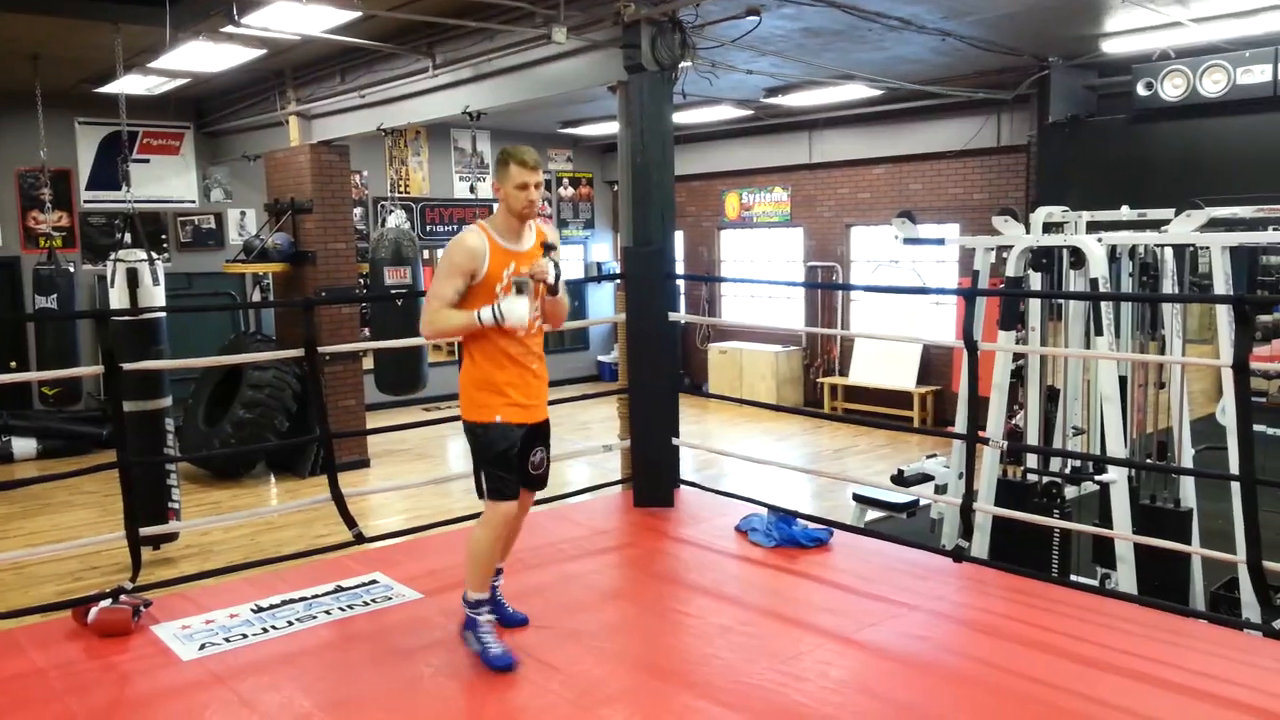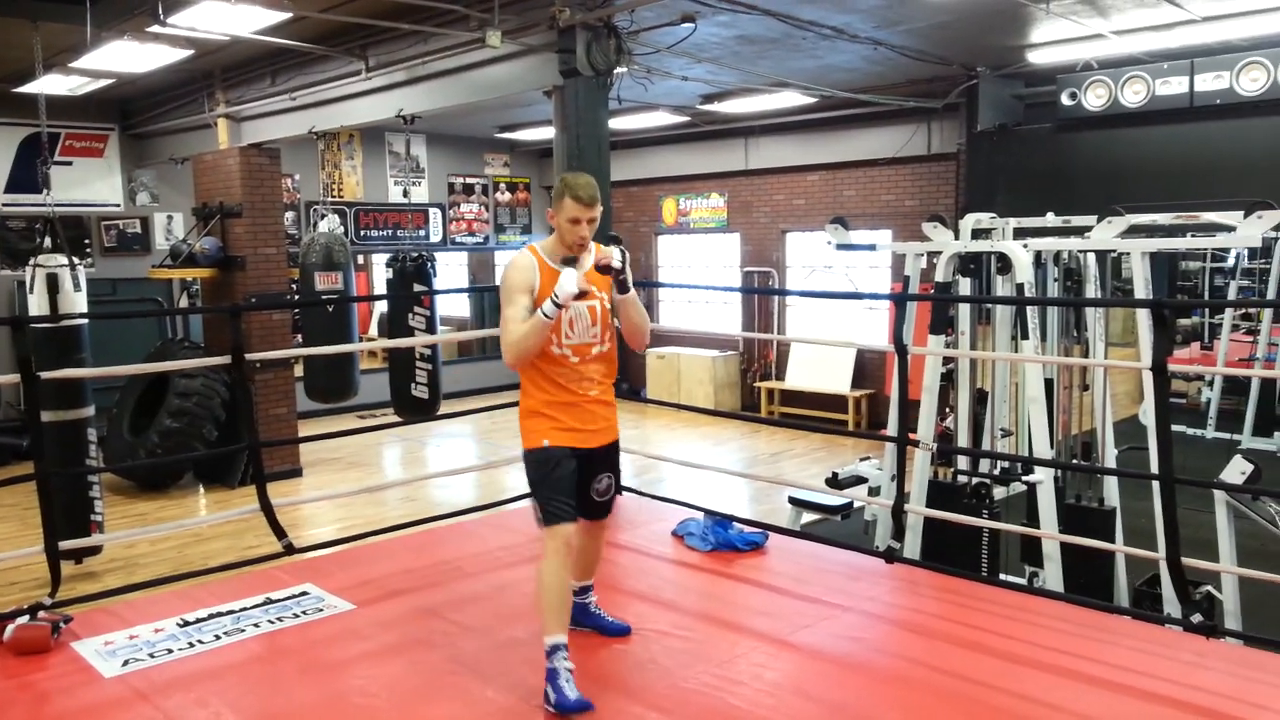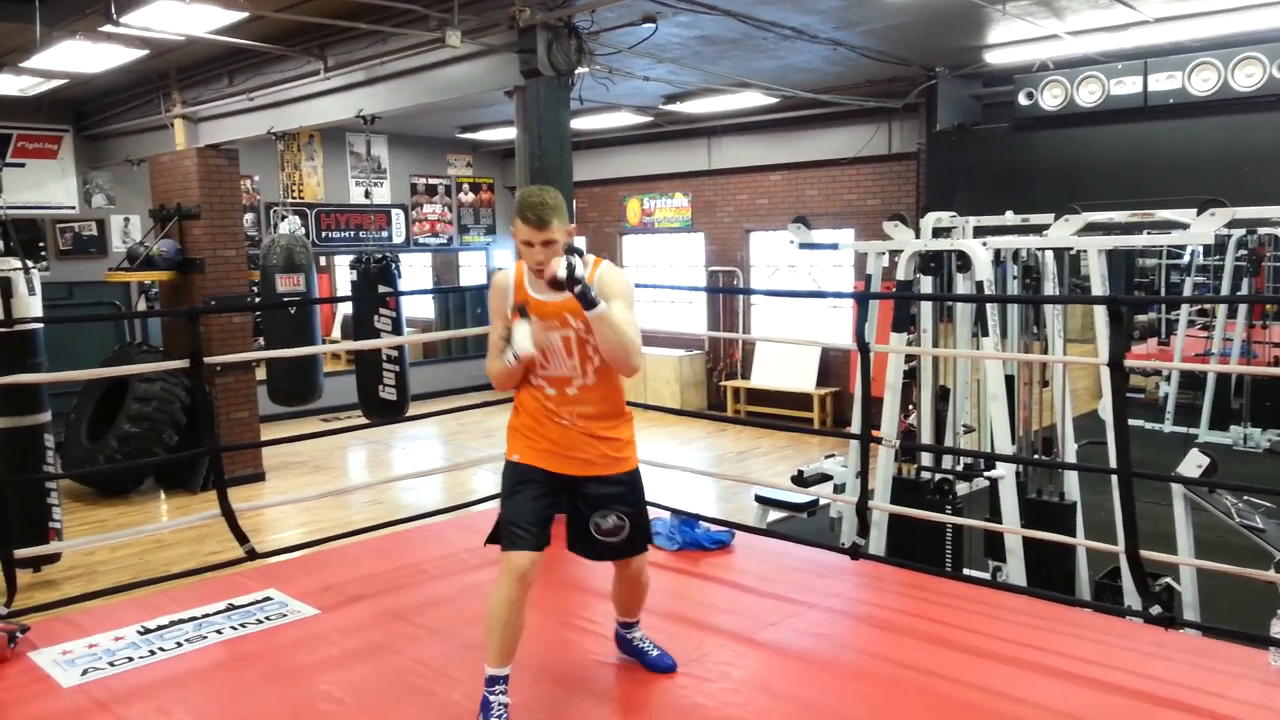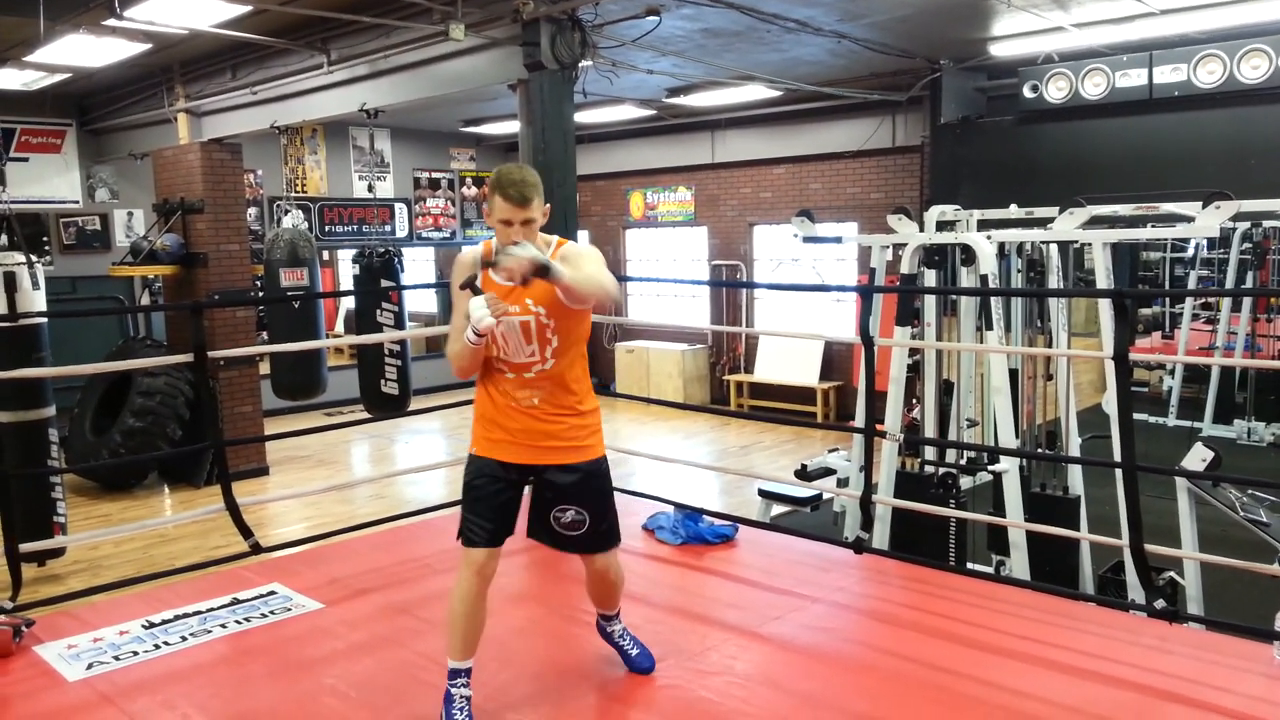
dt=1s
person 1, frame 1
left shoulder: (545, 239)
right shoulder: (470, 246)
left elbow: (558, 320)
right elbow: (431, 325)
left wrist: (553, 285)
right wrist: (494, 312)
left hip: (532, 396)
right hip: (490, 400)
left knee: (523, 498)
right knee: (503, 508)
left ankle: (488, 588)
right ankle: (476, 616)
person 1, frame 2
left shoulder: (607, 260)
right shoulder: (525, 268)
left elbow: (639, 340)
right elbow: (512, 355)
left wrist: (622, 284)
right wrist: (556, 300)
left hip: (599, 420)
right hip: (549, 426)
left knee: (595, 520)
right knee: (560, 535)
left ankle: (581, 603)
right ankle: (558, 668)
person 1, frame 3
left shoulder: (606, 276)
right shoulder: (506, 284)
left elbow: (629, 362)
right elbow: (497, 371)
left wrist: (584, 294)
right wrist: (516, 349)
left hip: (607, 451)
right hip: (534, 451)
left knee: (632, 562)
right knee: (517, 567)
left ankle: (628, 633)
person 1, frame 4
left shoulder: (570, 255)
right shoulder: (470, 264)
left elbow: (607, 294)
right elbow: (460, 368)
left wrist: (541, 264)
right wrist: (475, 327)
left hip: (570, 441)
right hip: (495, 442)
left knee: (602, 559)
right knee: (477, 564)
left ankle: (611, 625)
